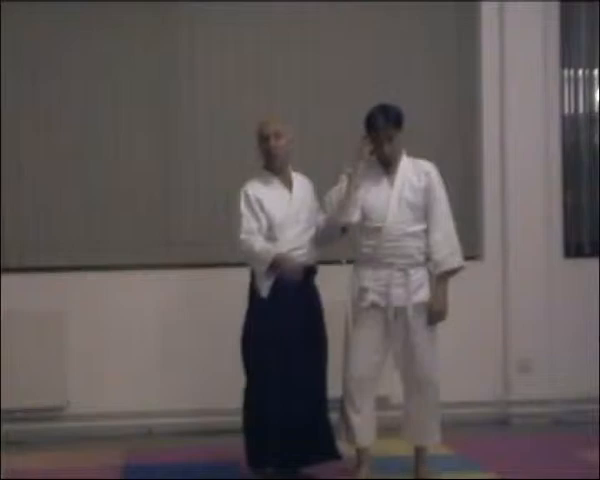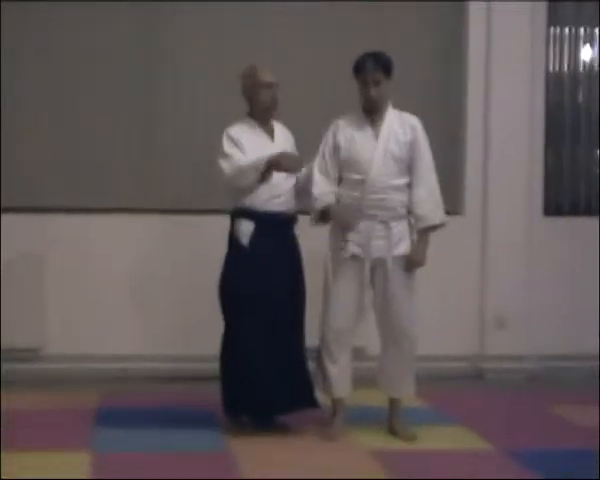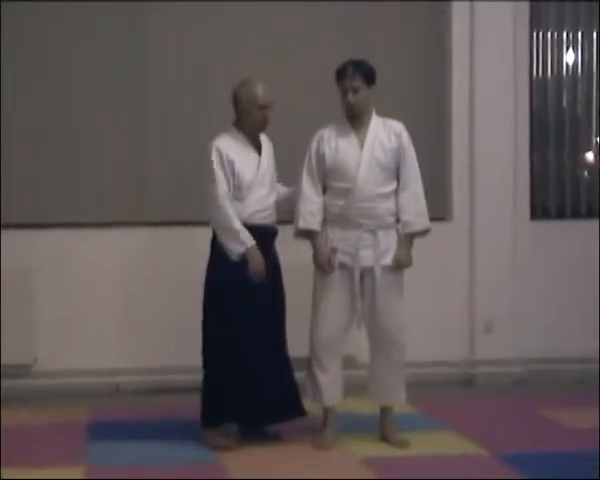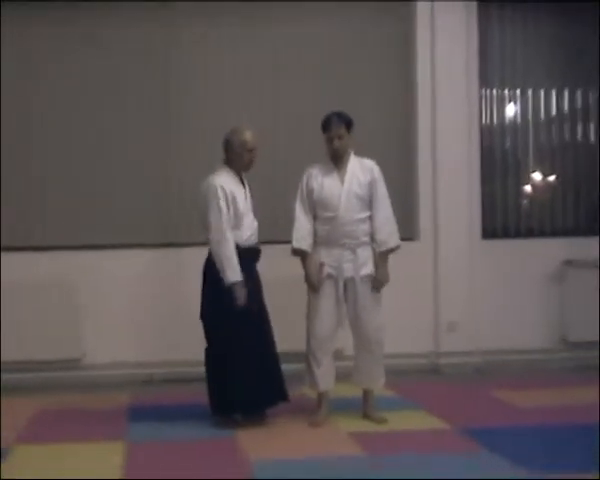
dt=0.7s
person 1, frame 1
left shoulder: (425, 173)
right shoulder: (358, 176)
left elbow: (441, 231)
right elbow: (340, 216)
left wrist: (440, 287)
right wrist: (359, 166)
left hip: (415, 284)
right hip: (371, 285)
left knee: (422, 374)
right knee: (359, 373)
person 1, frame 2
left shoulder: (410, 126)
right shoulder: (341, 128)
left elbow: (423, 184)
right elbow: (320, 178)
left wrist: (422, 239)
right wrist: (332, 211)
left hip: (395, 235)
right hip: (350, 236)
left knee: (399, 326)
right knee: (337, 323)
left ankle: (395, 413)
right ankle: (338, 411)
person 1, frame 3
left shoulder: (395, 133)
right shoulder: (325, 138)
left elbow: (410, 189)
right elbow: (311, 191)
left wrist: (407, 241)
right wrist: (317, 240)
left hip: (383, 244)
right hip: (338, 244)
left knee: (388, 334)
right knee: (326, 332)
left ankle: (386, 420)
right ankle: (328, 420)
person 1, frame 4
left shoulder: (369, 170)
right shoulder: (313, 176)
left elbow: (382, 216)
right elbow: (303, 220)
left wrist: (382, 261)
right wrist: (308, 261)
left hip: (362, 260)
right hip: (326, 261)
left knee: (370, 332)
right knee: (320, 332)
person 2, frame 1
left shoulder: (305, 185)
right shoulder: (253, 191)
left elbow: (320, 230)
right elbow: (249, 240)
right wrist: (277, 258)
left hip: (304, 287)
right hip: (271, 290)
left knee: (306, 374)
right knee: (268, 378)
person 2, frame 2
left shoulder: (285, 134)
right shoulder: (235, 134)
left elbow: (299, 179)
right elbow: (236, 173)
left wrist: (314, 170)
right wrist: (270, 162)
left hip: (283, 235)
right hip: (251, 236)
left knee: (283, 322)
right knee: (246, 324)
left ankle: (269, 405)
right ankle: (240, 407)
person 2, frame 3
left shoulder: (266, 144)
right shoulder: (221, 148)
right elbow: (222, 206)
left wrist: (299, 194)
right wrist: (247, 248)
left hip: (263, 247)
right hip: (233, 253)
left knee: (265, 337)
right knee: (228, 339)
left ankle: (253, 418)
right ankle: (216, 421)
person 2, frame 4
left shoulder: (240, 181)
right shoulder: (218, 184)
right elbow: (221, 237)
right wrist: (234, 281)
left hip: (244, 267)
right hip: (227, 272)
left knee: (255, 338)
right knee: (226, 342)
left ankle: (249, 403)
